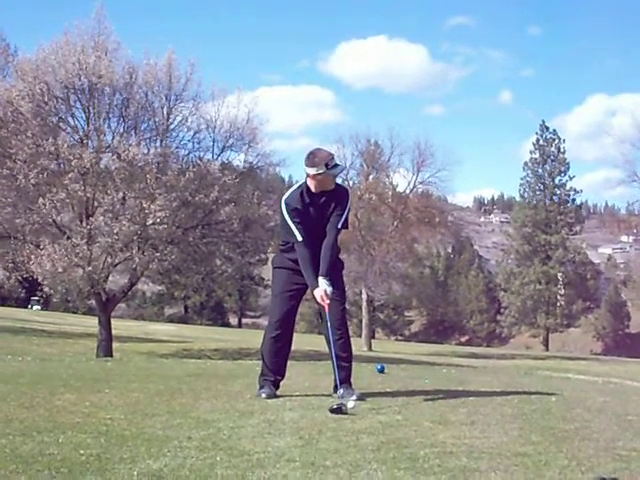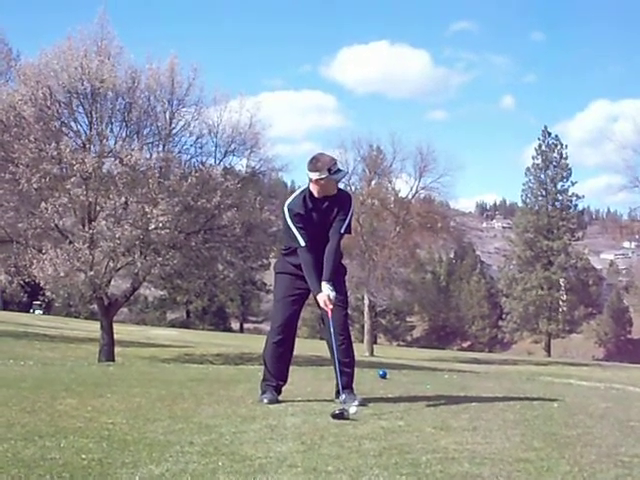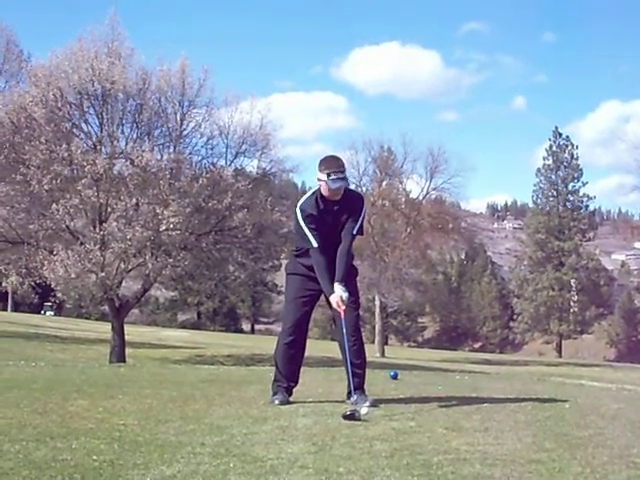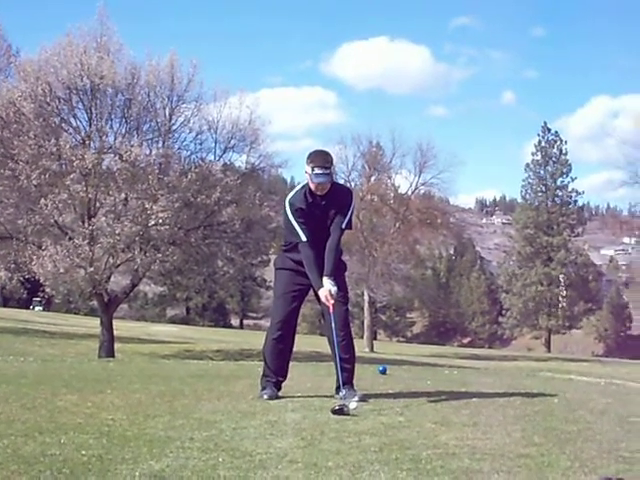
dt=0.5s
person 1, frame 1
left shoulder: (340, 194)
right shoulder: (291, 200)
left elbow: (331, 237)
right elbow: (301, 245)
left wrist: (323, 278)
right wrist: (313, 285)
left hip: (327, 264)
right hip: (290, 263)
left knee: (337, 320)
right knee: (279, 320)
left ankle: (343, 384)
right ankle: (268, 381)
person 1, frame 2
left shoulder: (343, 199)
right shoulder: (294, 205)
left elbow: (334, 242)
right elbow: (304, 250)
left wrist: (327, 283)
right wrist: (316, 290)
left hip: (330, 269)
right hip: (293, 268)
left knee: (340, 326)
right knee: (281, 325)
left ankle: (346, 389)
right ankle: (270, 387)
person 1, frame 3
left shoulder: (355, 201)
right shoulder: (306, 206)
left elbow: (346, 244)
right elbow: (317, 251)
left wrist: (340, 284)
right wrist: (329, 291)
left hip: (341, 272)
right hip: (305, 269)
left knee: (351, 327)
right knee: (292, 326)
left ankle: (357, 390)
right ankle: (282, 388)
person 1, frame 4
left shoulder: (344, 195)
right shoulder: (294, 201)
left elbow: (334, 238)
right elbow: (306, 245)
left wrist: (328, 278)
right wrist: (318, 285)
left hip: (330, 265)
right hip: (294, 264)
left knee: (340, 322)
right knee: (281, 321)
left ankle: (346, 385)
right ankle: (270, 382)
